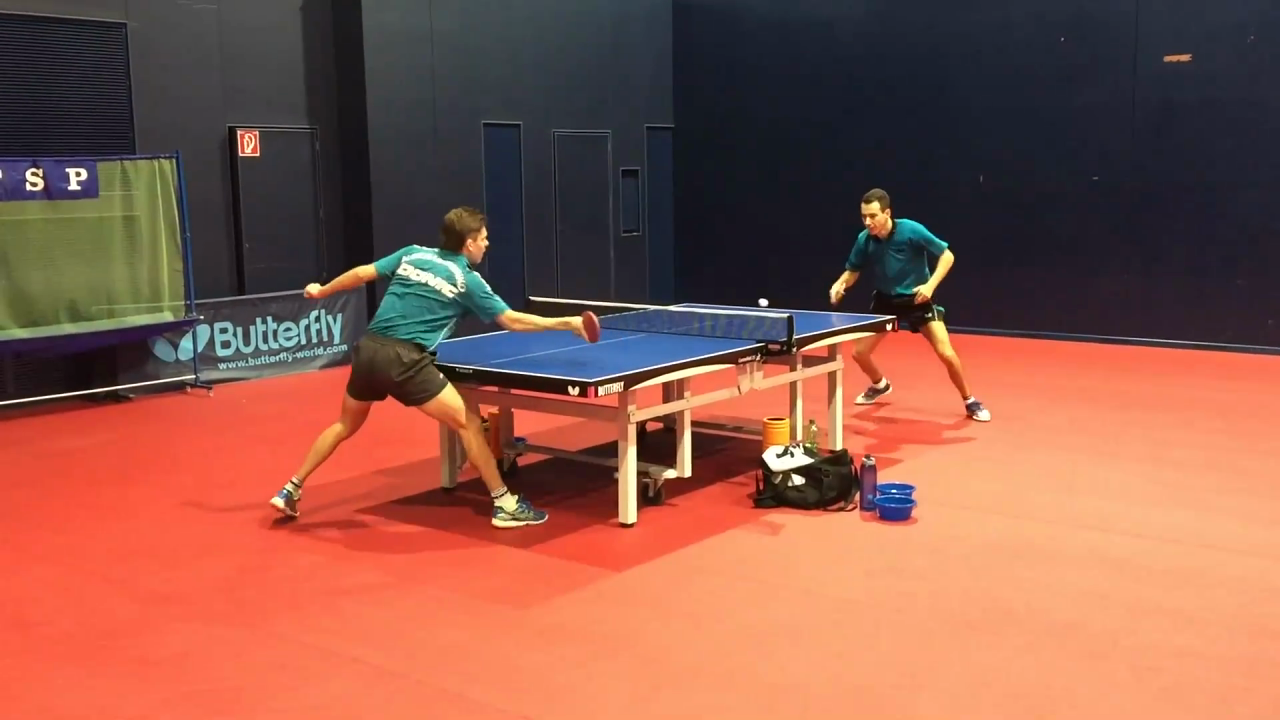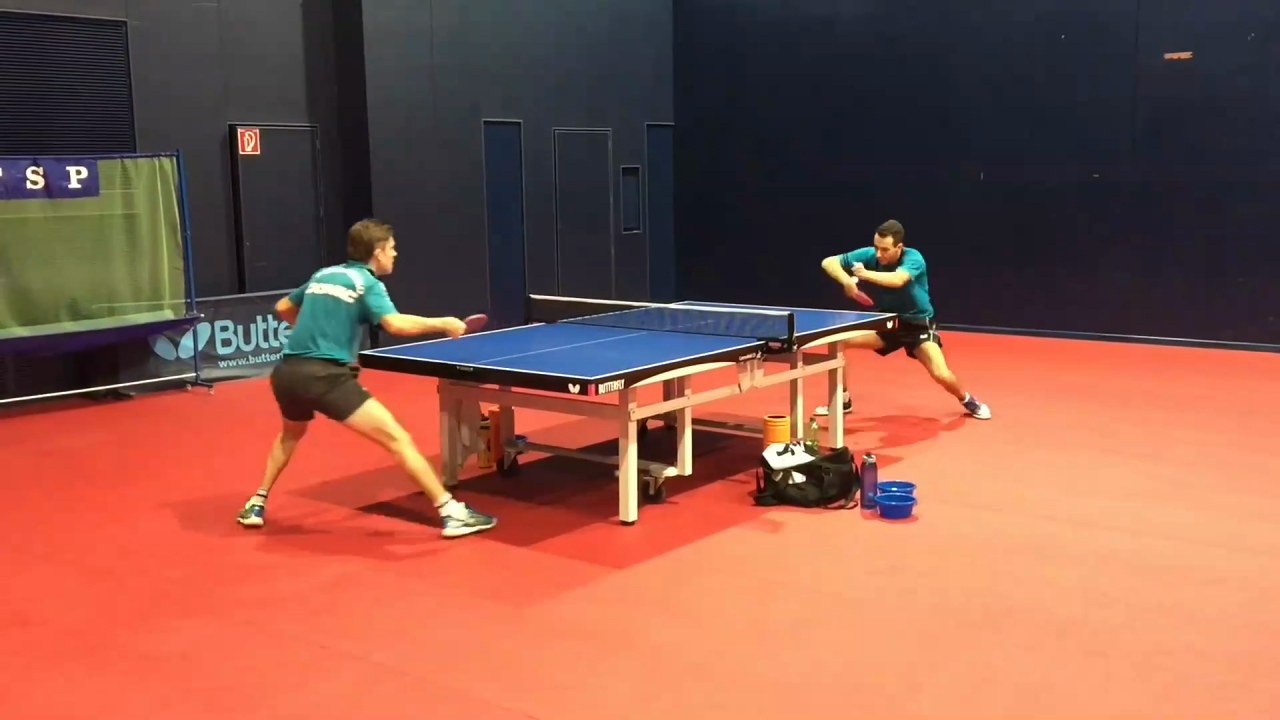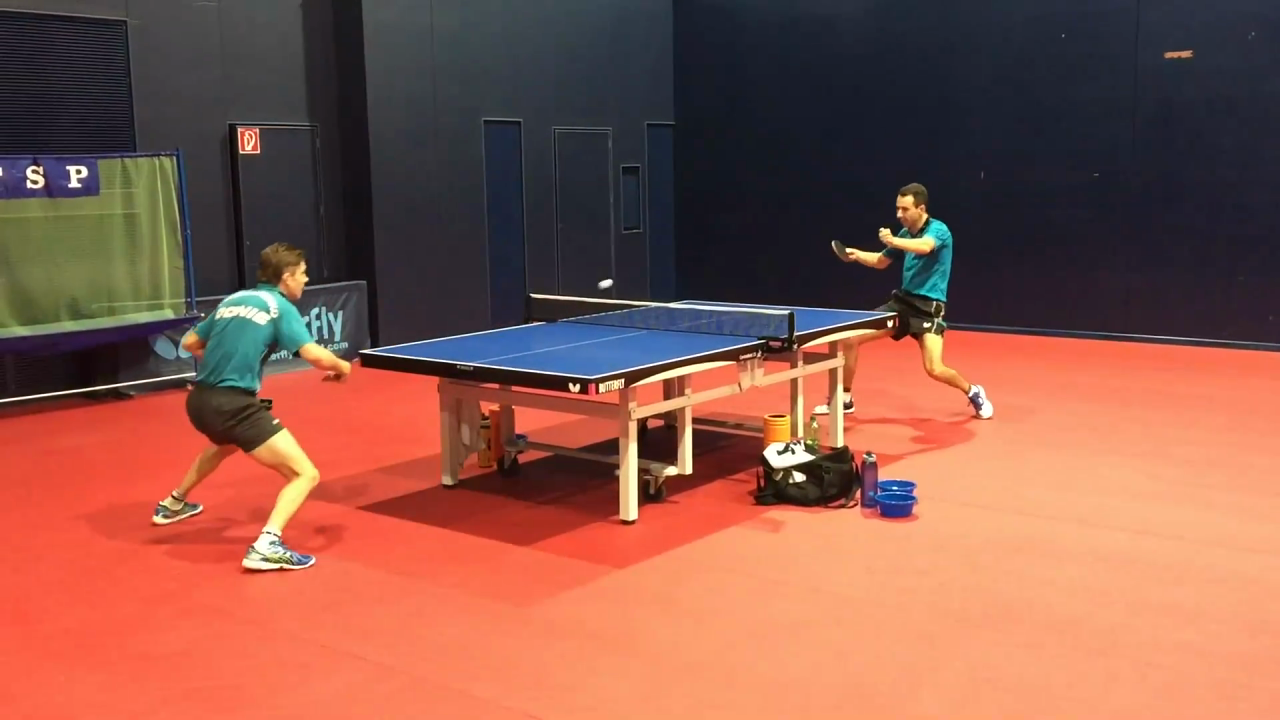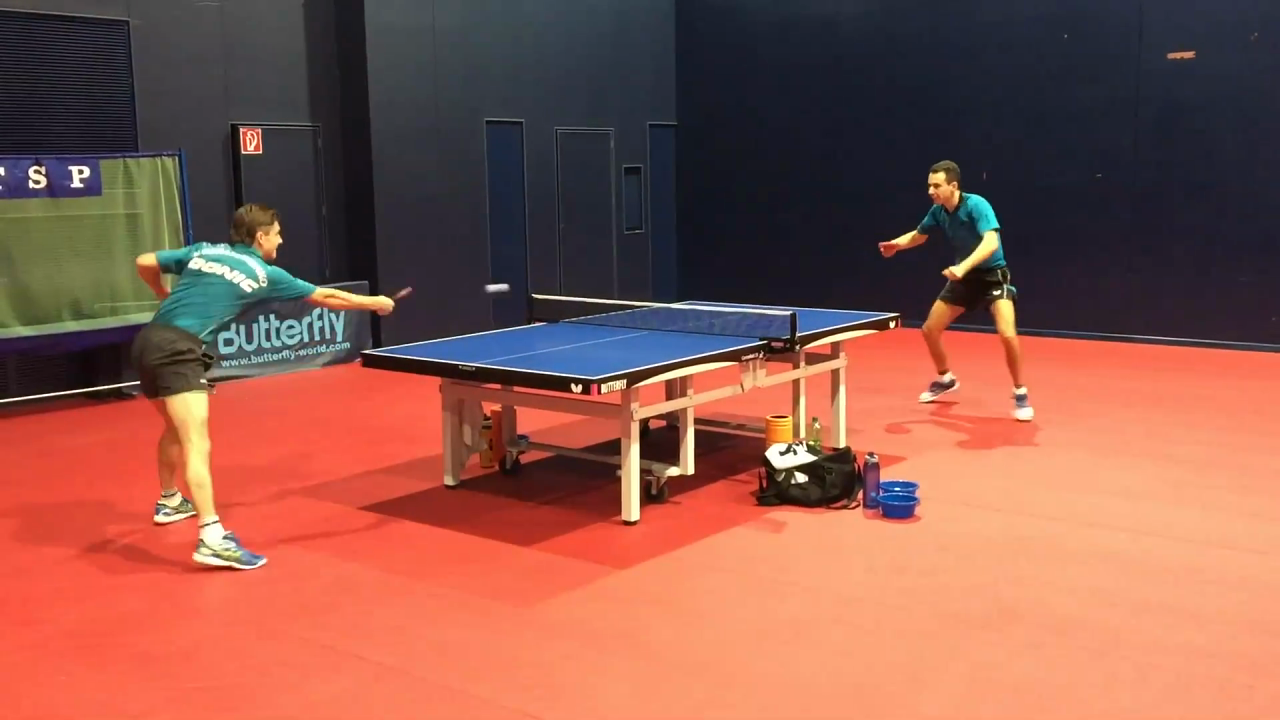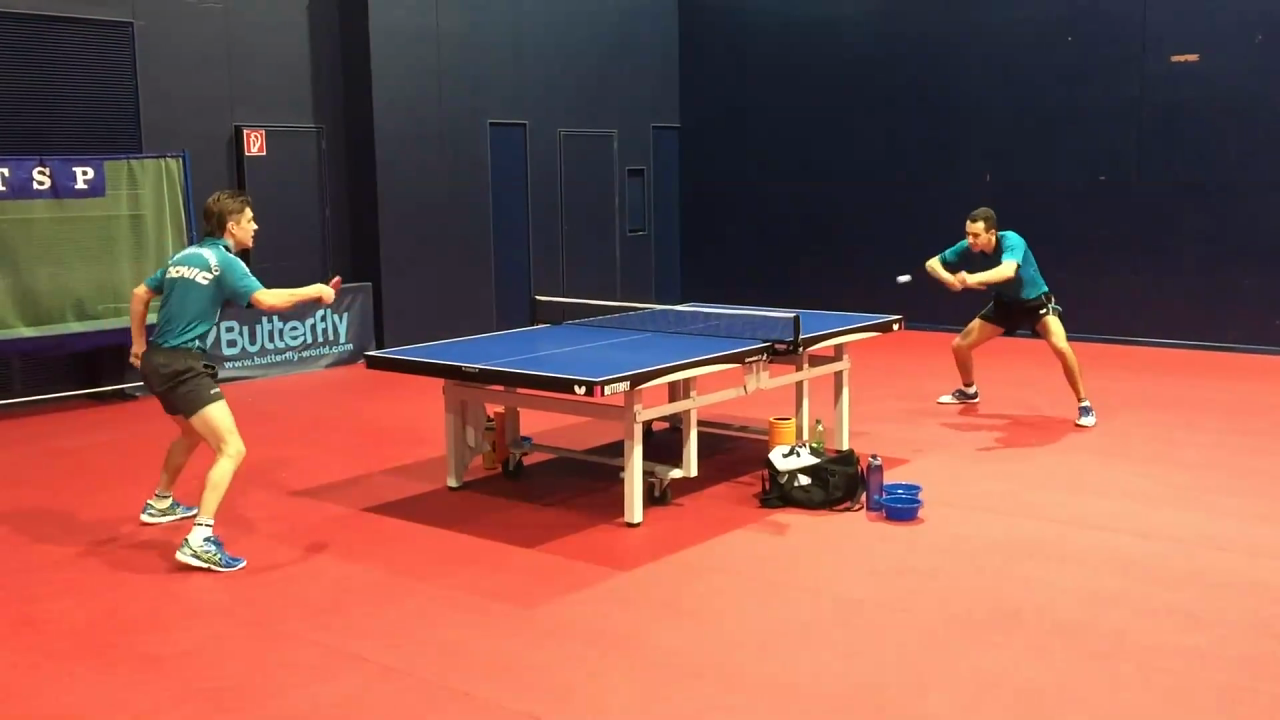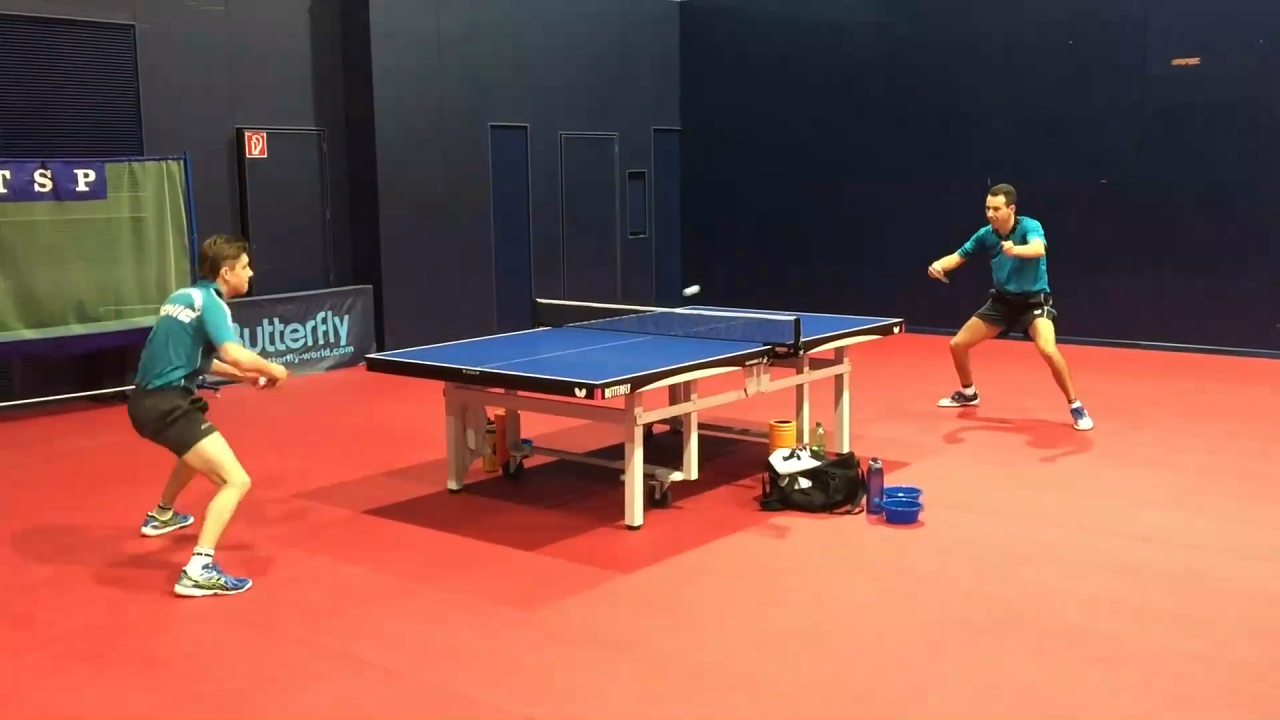
dt=0.3s
person 1, frame 1
left shoulder: (413, 254)
right shoulder: (468, 281)
left elbow: (361, 274)
right elbow: (512, 321)
left wrist: (322, 291)
right wrist: (566, 323)
left hip: (368, 349)
right hip: (404, 359)
left knee: (346, 426)
right knee: (468, 423)
left ankle: (290, 490)
right ankle: (505, 504)
person 1, frame 2
left shoulder: (322, 276)
right shoulder: (367, 285)
left elbow: (282, 308)
right elbow: (395, 324)
right wrist: (443, 324)
left hip: (287, 373)
right hip: (325, 376)
left knee: (291, 433)
right knee: (398, 440)
left ankle: (257, 503)
right ankle: (452, 511)
person 1, frame 3
left shoulder: (230, 301)
right shoulder: (281, 308)
left elbow: (189, 343)
right elbow: (315, 355)
right wrist: (341, 365)
left hip: (199, 401)
right hip: (235, 405)
left knee: (226, 444)
right knee: (306, 475)
left ankle: (173, 504)
right ankle: (266, 545)
person 1, frame 4
left shoulder: (201, 251)
right shoulder: (265, 275)
left elbow: (145, 263)
right elbow: (323, 296)
left wrist: (163, 295)
right wrist: (374, 303)
left hip: (148, 341)
right hip: (176, 351)
left knee: (176, 429)
right knee: (197, 446)
left ankle: (168, 501)
right ankle: (212, 537)
person 1, frame 5
left shoulder: (183, 255)
right shoulder: (225, 262)
left elbow: (140, 295)
right elbow: (265, 300)
left wrist: (139, 342)
right wrist: (316, 291)
left hip: (157, 361)
right hip: (182, 365)
left knee: (192, 434)
right knee: (232, 450)
left ankle: (160, 503)
right ankle: (200, 540)
person 1, frame 6
left shoulder: (184, 296)
right shoulder: (212, 304)
right elbow: (234, 352)
left wrist: (244, 374)
right wrist: (272, 368)
left hip: (145, 402)
right hip: (165, 407)
left knee: (199, 446)
right knee: (236, 481)
left ankle: (161, 514)
right ankle: (199, 569)
person 2, frame 1
left shoulder: (912, 230)
right shoulder: (864, 240)
left elbow: (947, 256)
right elbow: (852, 272)
left wrist: (931, 285)
right wrist: (839, 286)
left hip: (919, 298)
right hip: (886, 299)
left knee: (946, 353)
right knee: (859, 352)
left ankle: (970, 401)
right ankle: (879, 385)
person 2, frame 2
left shoulder: (913, 258)
right shoulder: (870, 255)
left elbow: (897, 280)
right elbow: (829, 263)
left wrist: (866, 273)
right wrist: (846, 280)
left hip: (918, 324)
left knee: (942, 375)
left ankle: (966, 399)
right ankle: (843, 400)
person 2, frame 3
left shoulder: (938, 230)
right shoulder: (905, 233)
left elbow: (924, 247)
right elbow: (880, 262)
left wrist: (893, 241)
right wrist: (857, 255)
left hip: (928, 307)
right hip: (901, 301)
left knee: (933, 369)
right knee: (850, 339)
left ankle: (973, 393)
right ankle: (844, 399)
person 2, frame 4
left shoulder: (977, 206)
right shoulder: (938, 211)
left elbow: (992, 242)
right elbow: (919, 236)
left wrist: (964, 266)
right wrist: (896, 244)
left hip: (991, 275)
right hip: (959, 279)
left knee: (1007, 336)
right knee: (930, 331)
left ankle: (1020, 394)
right ankle: (946, 380)
person 2, frame 5
left shoulder: (1011, 241)
right shoulder: (967, 248)
left elbow: (1008, 272)
right elbow: (933, 263)
left wrist: (973, 279)
right wrist: (948, 279)
left hip: (1035, 301)
right hip: (1004, 304)
left knee: (1060, 347)
right knee: (959, 345)
left ankle: (1084, 405)
right ankle: (968, 391)
person 2, frame 6
left shoulder: (1029, 226)
right shoulder: (985, 235)
left elbow: (1039, 249)
right elbow: (959, 257)
left wrist: (1015, 251)
right wrist: (941, 264)
left hip: (1033, 301)
right hip: (1001, 301)
left knee: (1048, 350)
right knee: (957, 344)
left ankle: (1075, 406)
right ankle: (967, 393)
